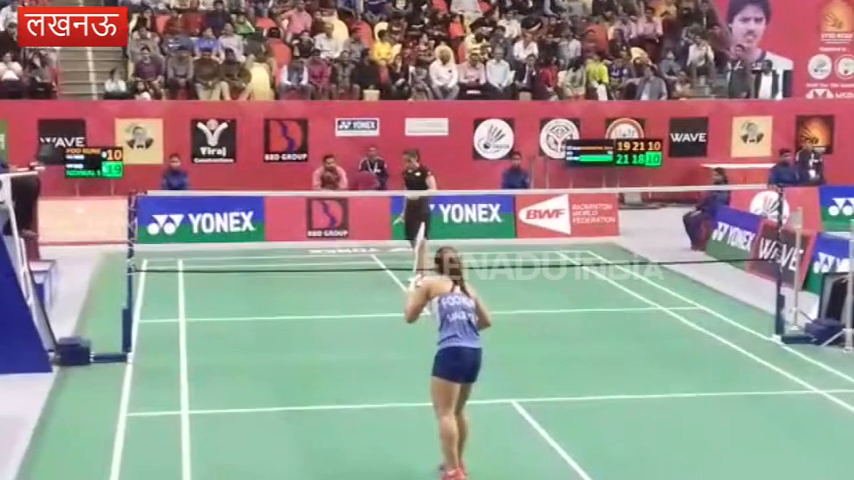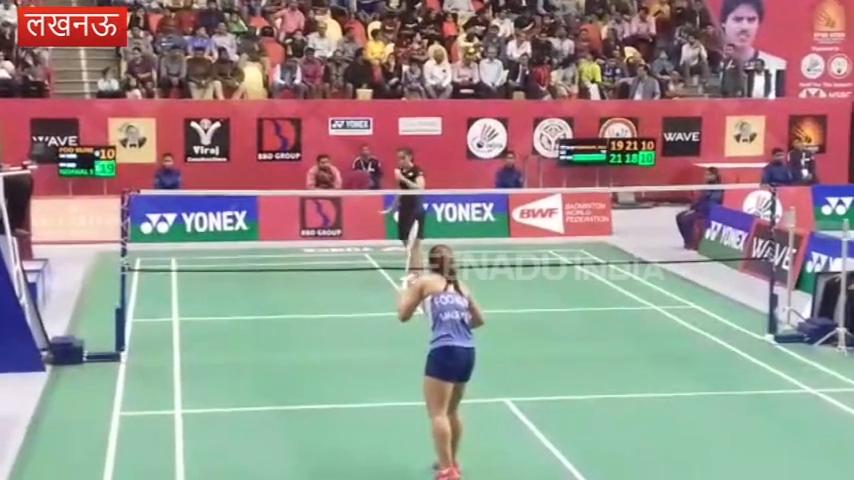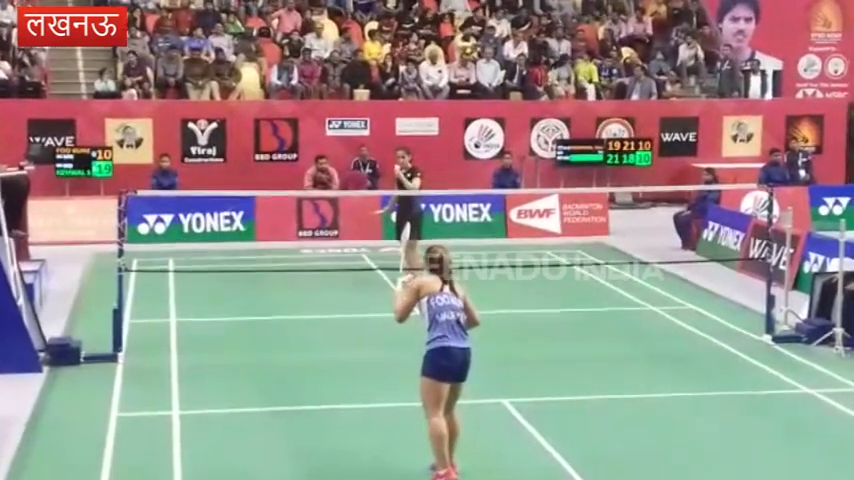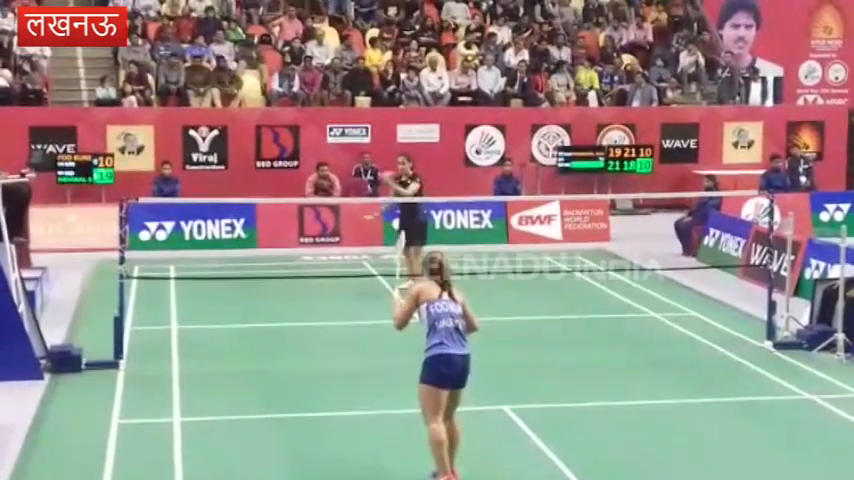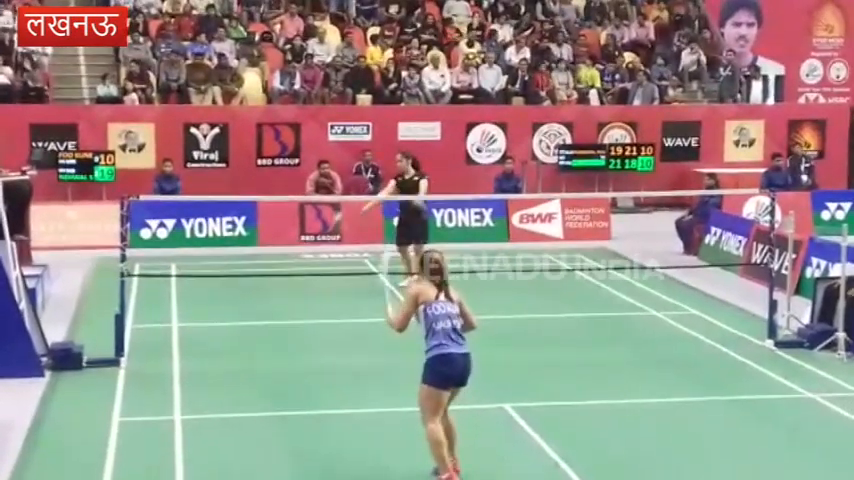
dt=0.3s
person 1, frame 1
left shoulder: (430, 282)
right shoulder: (467, 288)
left elbow: (410, 316)
right elbow: (486, 321)
left wrist: (411, 293)
left hip: (451, 352)
right hip: (474, 353)
left knee: (445, 414)
right knee: (458, 411)
person 1, frame 2
left shoulder: (424, 281)
right shoulder: (460, 286)
left elbow: (403, 315)
right elbow: (479, 319)
left wrist: (403, 291)
left hip: (444, 352)
right hip: (467, 352)
left knee: (437, 413)
right knee: (451, 410)
person 1, frame 3
left shoulder: (420, 282)
right shoulder: (456, 287)
left elbow: (400, 316)
right elbow: (474, 320)
left wrist: (399, 293)
left hip: (440, 353)
right hip: (464, 352)
left knee: (434, 414)
right knee: (448, 411)
person 1, frame 4
left shoulder: (420, 289)
right shoulder: (455, 293)
left elbow: (399, 323)
right elbow: (473, 326)
left wrist: (397, 302)
left hip: (439, 359)
right hip: (462, 359)
left knee: (434, 421)
right knee: (448, 418)
person 1, frame 5
left shoulder: (417, 289)
right shoulder: (452, 293)
left elbow: (400, 325)
right elbow: (471, 324)
left wrist: (390, 316)
left hip: (442, 360)
right hip: (463, 358)
left knee: (432, 421)
right knee: (439, 410)
person 2, frame 1
left shoulder: (425, 171)
right shoulder: (405, 173)
left elbow: (434, 189)
left wrist: (418, 194)
right wrist: (404, 210)
left hip: (422, 210)
right hip: (410, 211)
left knee: (421, 243)
right knee: (413, 243)
left ankle: (424, 273)
right ankle: (419, 273)
person 2, frame 2
left shoulder: (417, 171)
right shoulder: (400, 171)
left elbow: (420, 188)
left wrist: (403, 179)
right wrist: (392, 207)
left hip: (415, 210)
right hip: (404, 209)
left knee: (415, 243)
right knee: (407, 243)
left ankle: (419, 273)
right ankle: (412, 272)
person 2, frame 3
left shoulder: (415, 172)
right shoulder: (397, 172)
left elbow: (413, 189)
left wrist: (401, 175)
right wrist: (388, 207)
left hip: (413, 211)
right hip: (401, 210)
left knee: (412, 244)
right knee: (404, 244)
right ankle: (410, 272)
person 2, frame 4
left shoulder: (416, 179)
right shoulder: (397, 179)
left elbow: (407, 193)
left wrist: (390, 183)
left hip: (417, 218)
right hip: (404, 218)
left knee: (416, 252)
right knee: (406, 251)
right ankle: (411, 279)
person 2, frame 5
left shoulder: (421, 177)
right shoulder: (397, 178)
left elbow: (422, 191)
right elbow: (386, 191)
left wrist: (418, 200)
right wrist: (369, 205)
left hip: (418, 217)
right hip: (404, 217)
left knee: (418, 250)
right knee: (402, 249)
right ankle: (410, 275)
